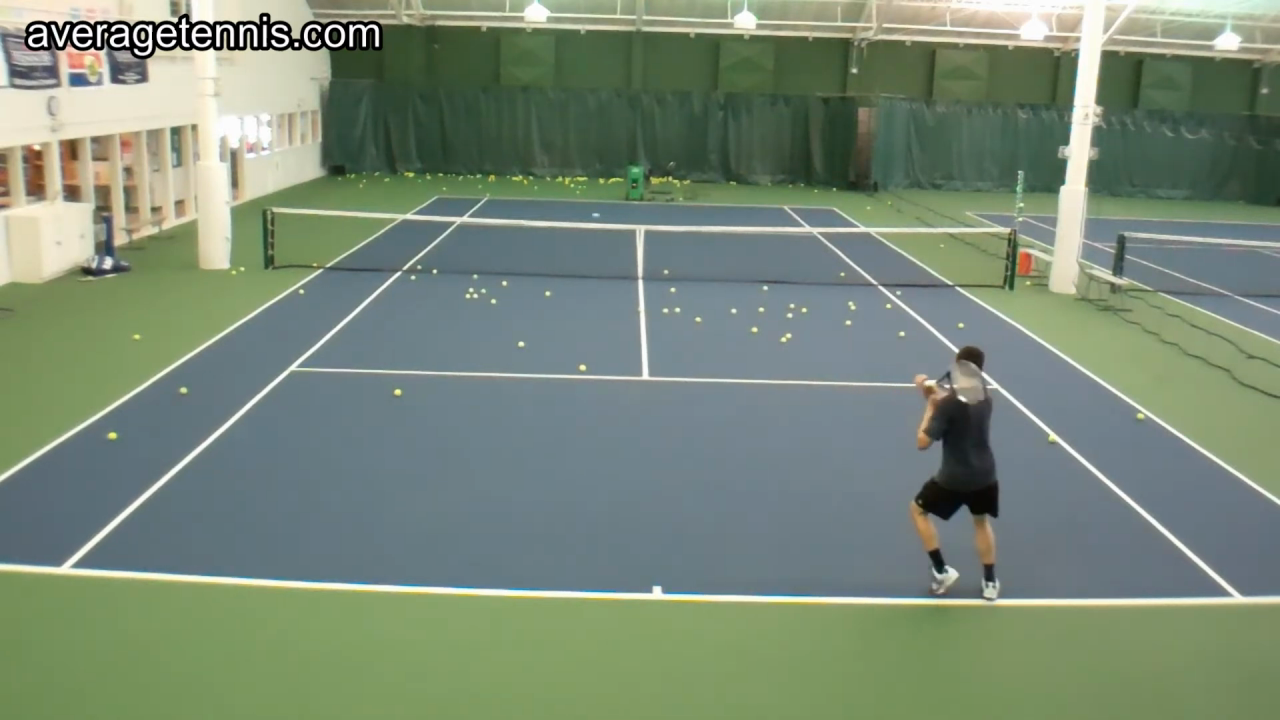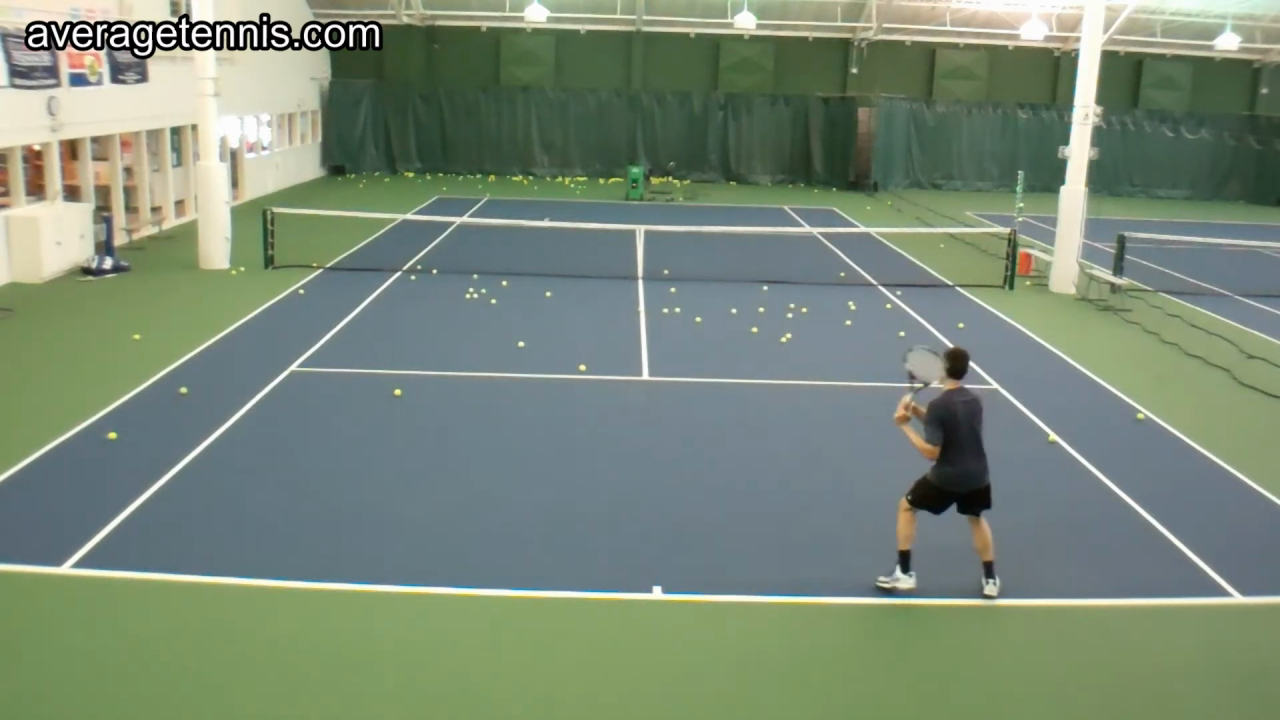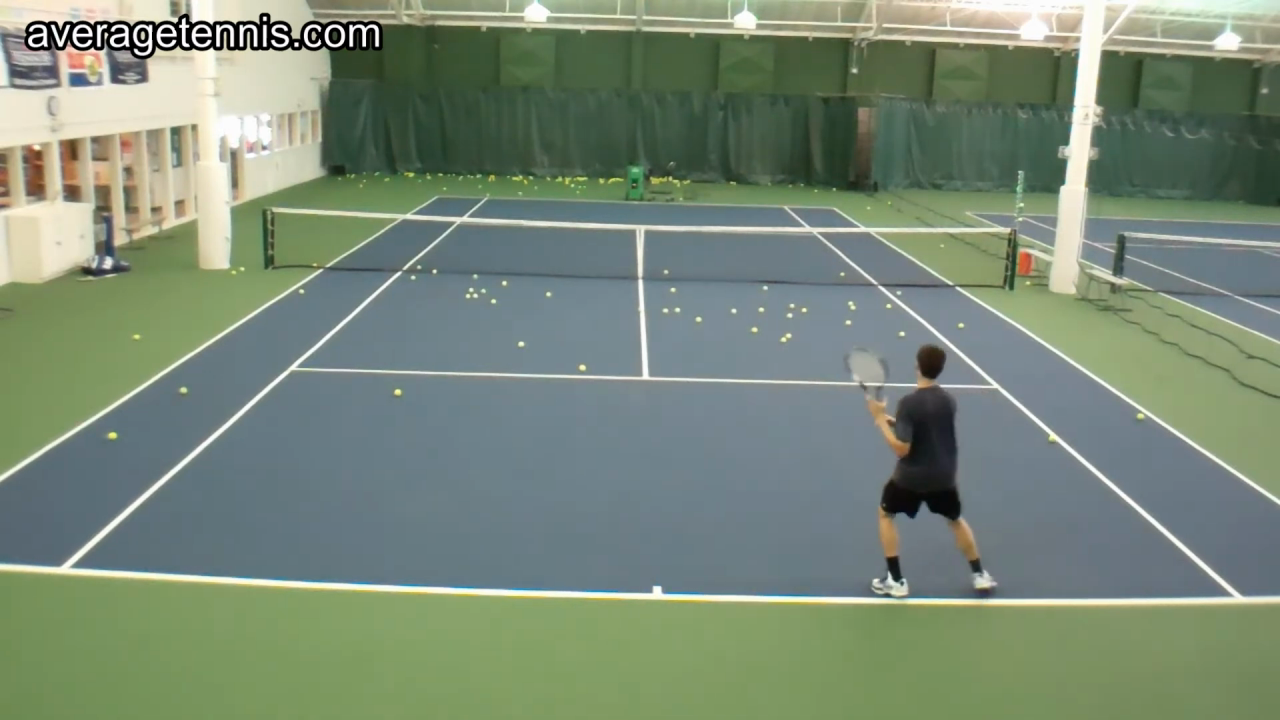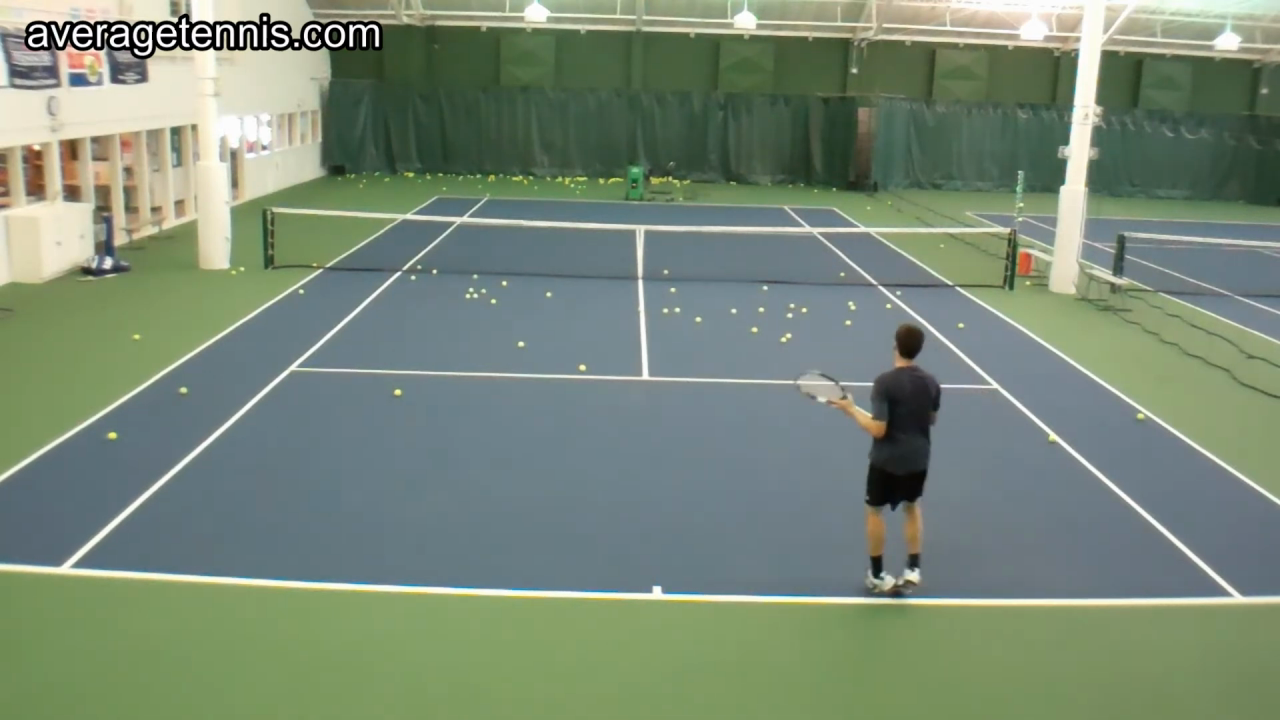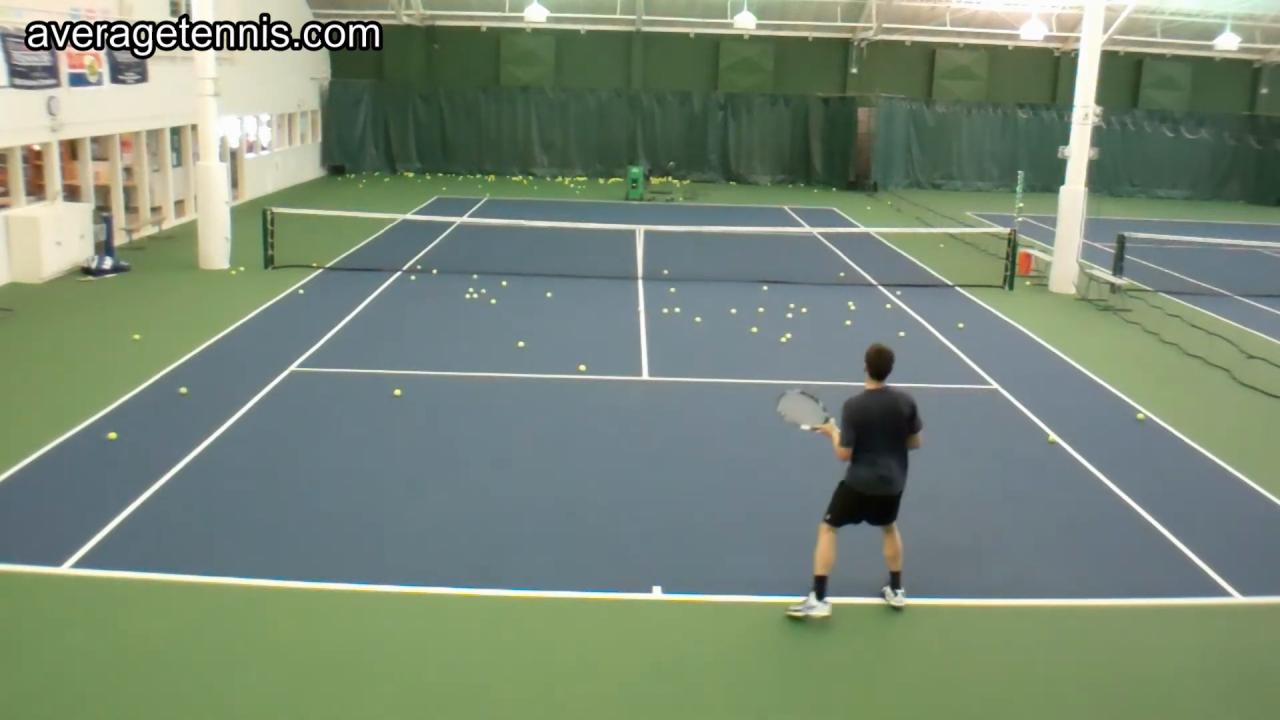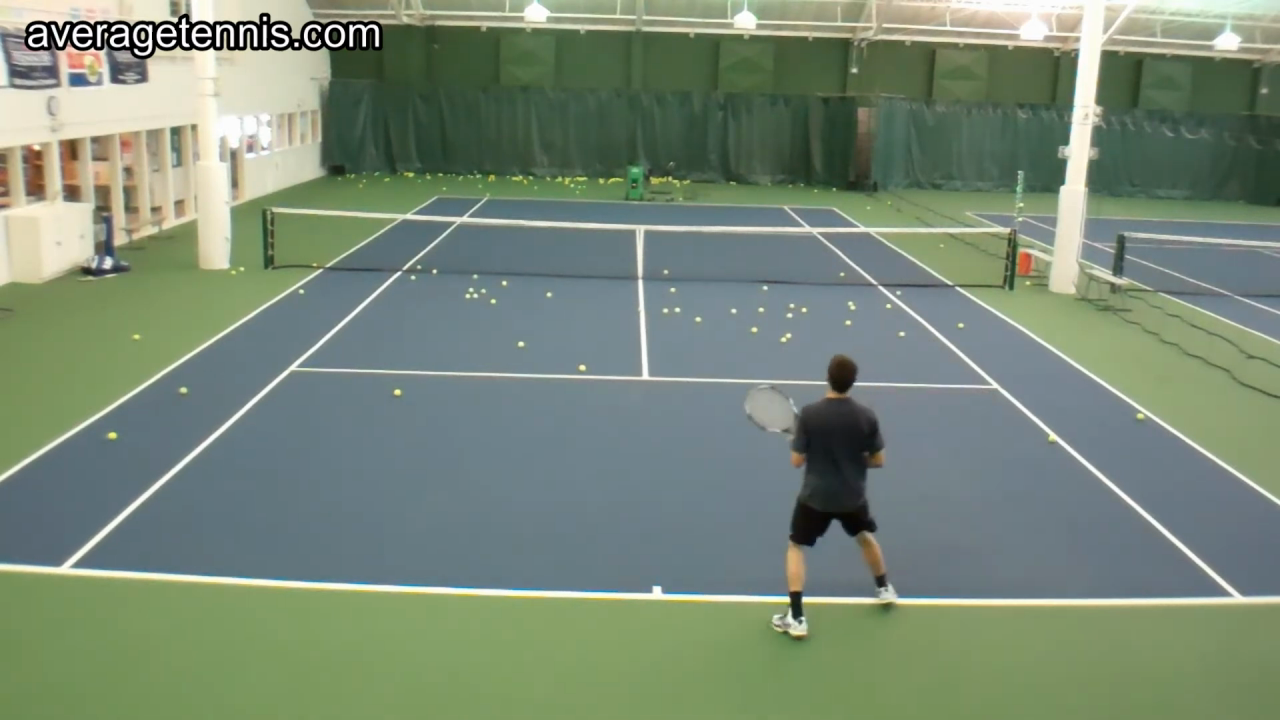
dt=0.2s
person 1, frame 1
left shoulder: (949, 403)
right shoulder: (985, 398)
left elbow: (922, 443)
left wrist: (928, 414)
right wrist: (931, 389)
left hip: (954, 478)
right hip: (985, 476)
left knee: (918, 510)
right knee: (982, 520)
left ankle: (942, 571)
right ankle: (990, 582)
person 1, frame 2
left shoulder: (938, 405)
right shoulder: (975, 400)
left elbow: (932, 453)
left wrist: (907, 428)
right wrist: (917, 411)
left hip: (945, 478)
right hip: (977, 476)
left knee: (905, 508)
right knee: (977, 519)
left ankle: (904, 574)
right ankle: (990, 579)
person 1, frame 3
left shoulder: (908, 402)
right shoulder: (948, 400)
left elbow: (901, 450)
left wrist: (881, 421)
right wrist: (893, 420)
left hip: (911, 477)
right hip: (945, 477)
left knee: (885, 515)
right knee: (956, 521)
left ankle: (896, 580)
right ankle: (980, 575)
person 1, frame 4
left shoulder: (884, 383)
right shoulder: (930, 382)
left elbow: (877, 430)
left wrist: (852, 411)
left hip: (888, 460)
right hip: (919, 459)
left knee: (874, 511)
right knee: (911, 507)
left ankle: (878, 575)
right ankle: (913, 569)
person 1, frame 5
left shoulder: (853, 407)
right shoulder: (906, 402)
left elbow: (844, 455)
right elbow: (915, 443)
left wrist: (833, 434)
left hip: (860, 482)
right hip: (892, 481)
left knee: (827, 530)
right knee: (889, 528)
left ankle: (818, 599)
right ankle: (896, 591)
person 1, frame 6
left shoulder: (809, 414)
right shoulder: (866, 416)
left elbow: (797, 461)
right elbow: (878, 460)
left hip: (815, 496)
right hip: (852, 495)
left knee: (796, 548)
right knee: (865, 536)
left ankle: (796, 618)
right ankle: (884, 588)
